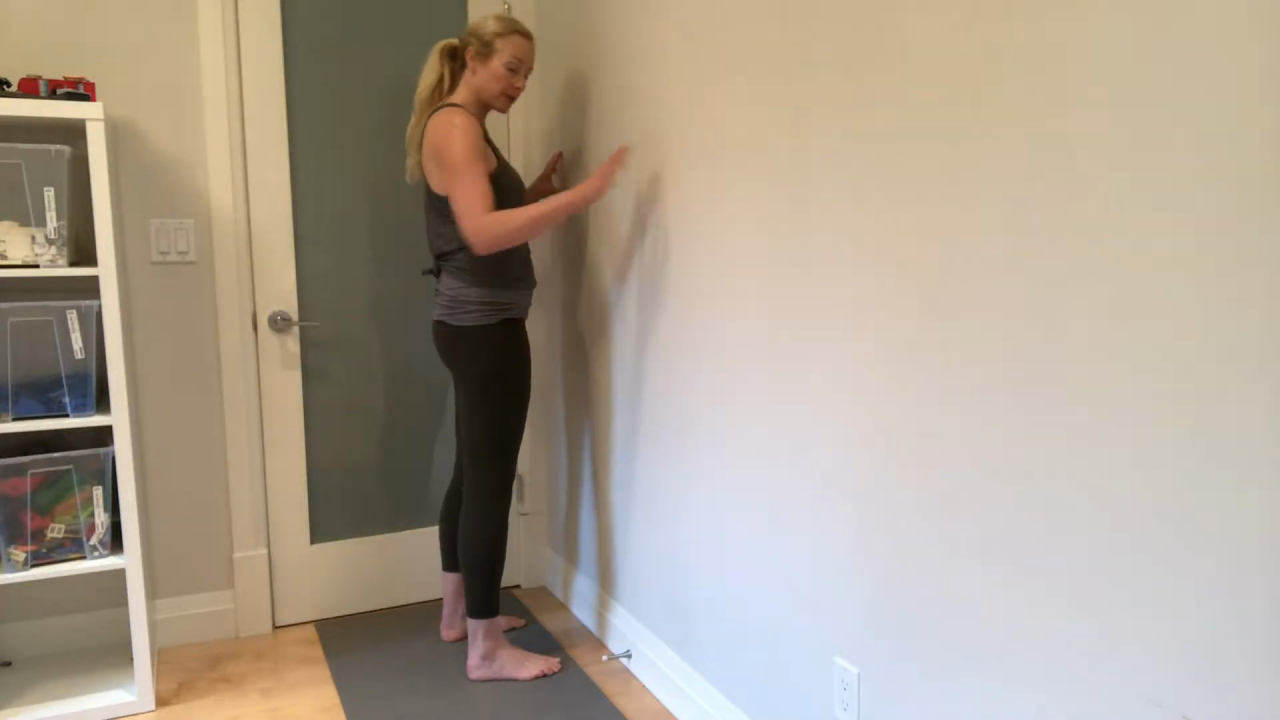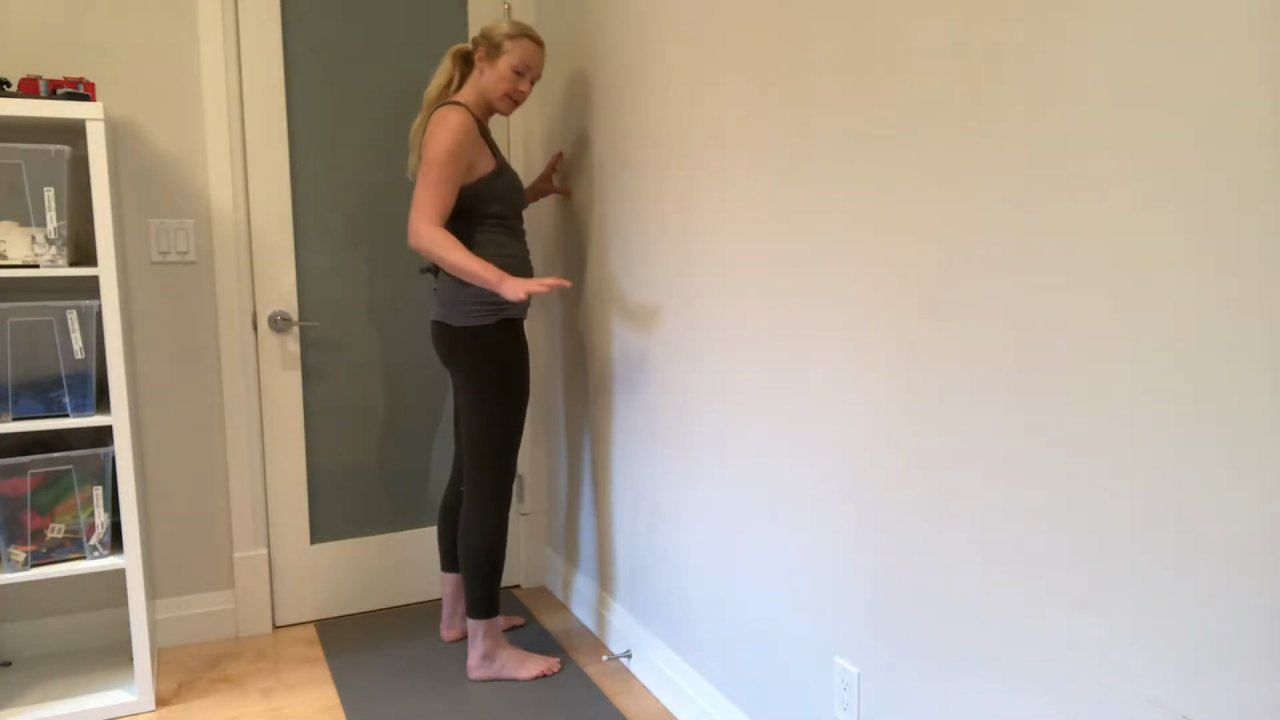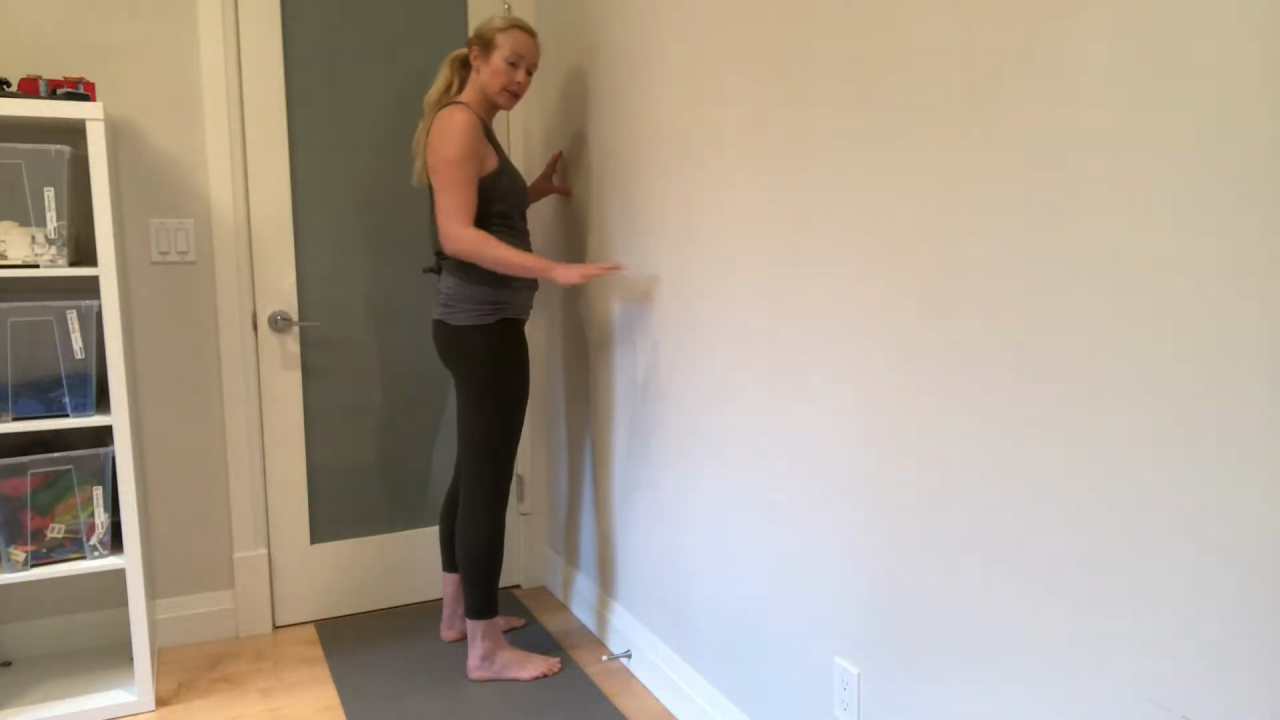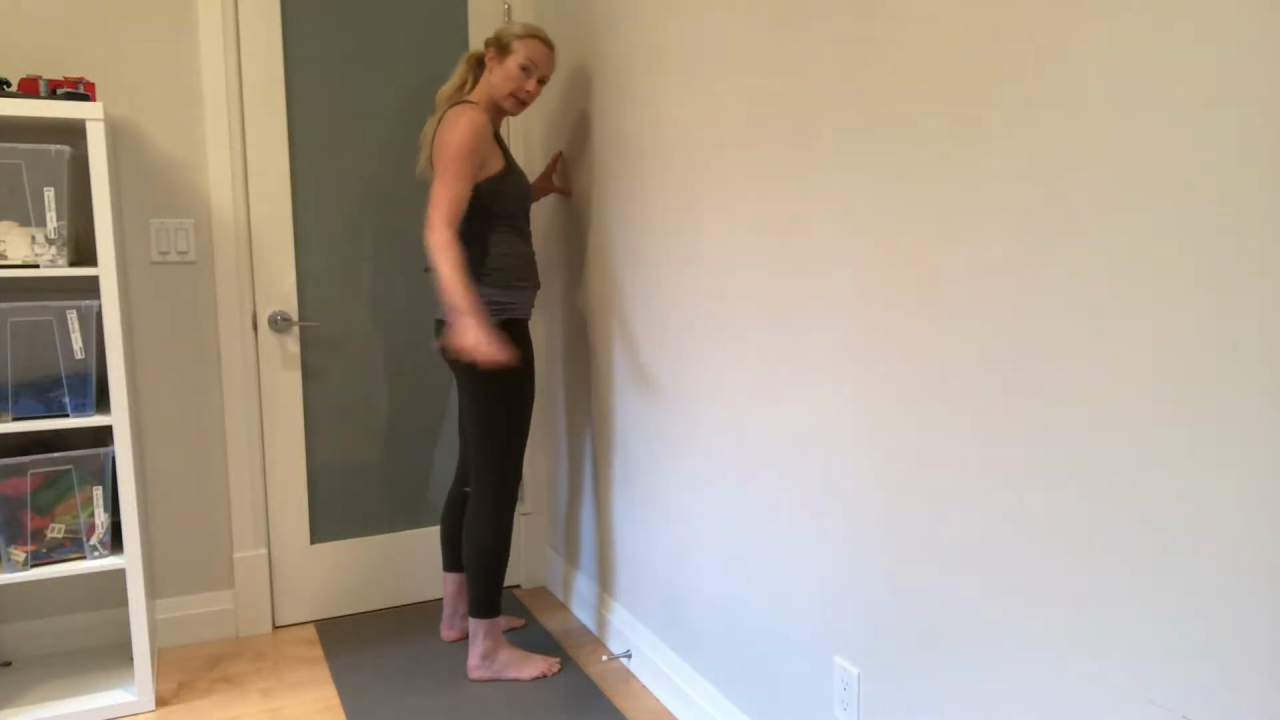
dt=0.5s
person 1, frame 1
left shoulder: (457, 125)
right shoulder: (455, 125)
right elbow: (482, 235)
left wrist: (535, 192)
right wrist: (574, 199)
left hip: (474, 323)
right hip: (482, 326)
left knee: (473, 472)
right knee: (491, 482)
left ankle: (458, 611)
right ankle: (487, 649)
person 1, frame 2
left shoulder: (471, 128)
right shoulder: (454, 124)
right elbow: (424, 231)
left wrist: (531, 193)
right wrist: (505, 281)
left hip: (475, 325)
right hip: (481, 327)
left knee: (471, 473)
right knee: (490, 481)
left ankle: (458, 613)
right ankle: (486, 648)
person 1, frame 3
left shoulder: (474, 129)
right shoulder: (456, 122)
right elbow: (458, 235)
left wrist: (532, 192)
right wrist: (552, 271)
left hip: (479, 324)
right hip: (482, 326)
left knee: (474, 473)
right knee: (488, 480)
left ankle: (458, 613)
right ankle: (486, 649)
person 1, frame 4
left shoulder: (481, 125)
right shoulder: (468, 120)
right elbow: (440, 229)
left wrist: (533, 191)
right wrist: (466, 316)
left hip: (492, 321)
right hip: (490, 324)
left knee: (477, 472)
right knee: (497, 483)
left ankle: (458, 612)
right ankle: (488, 647)
